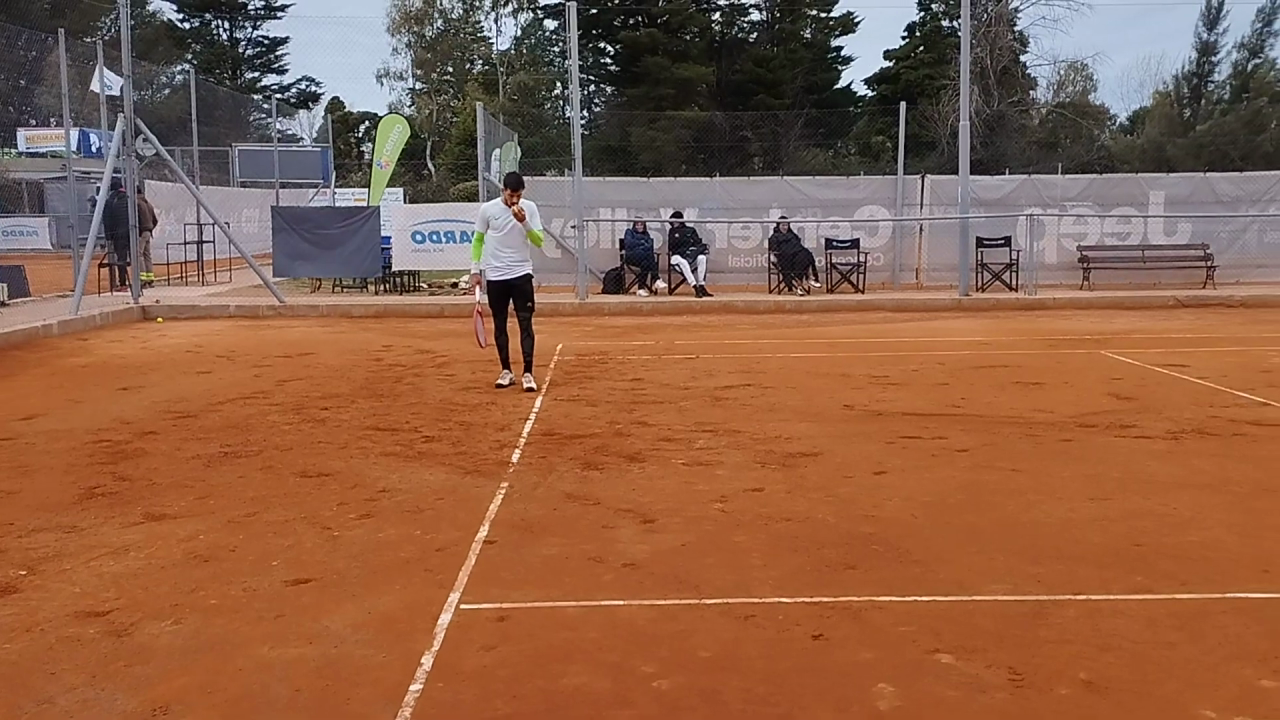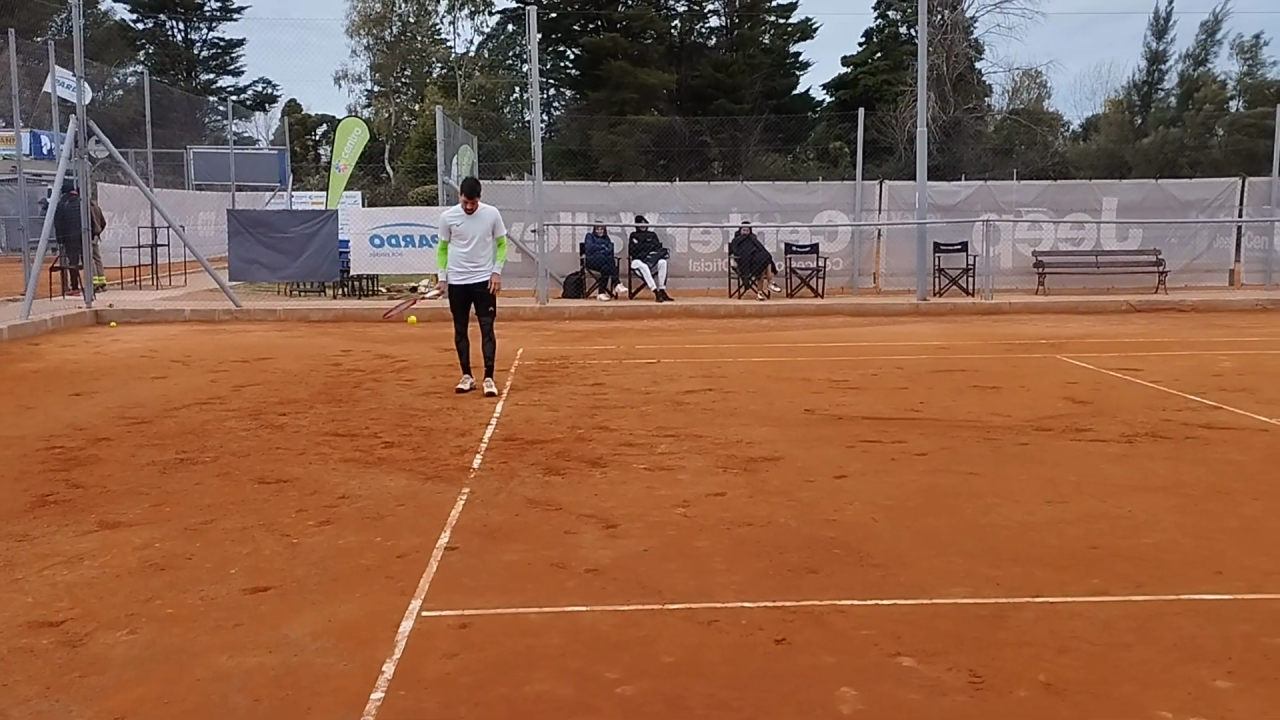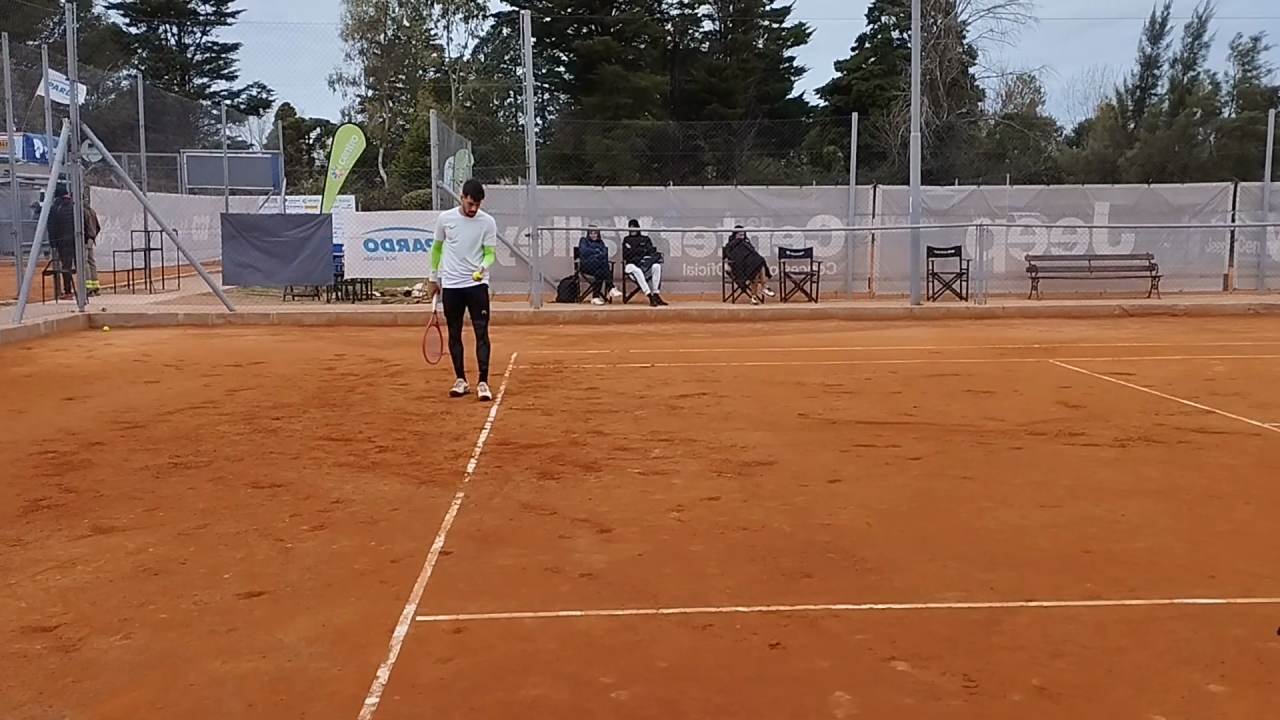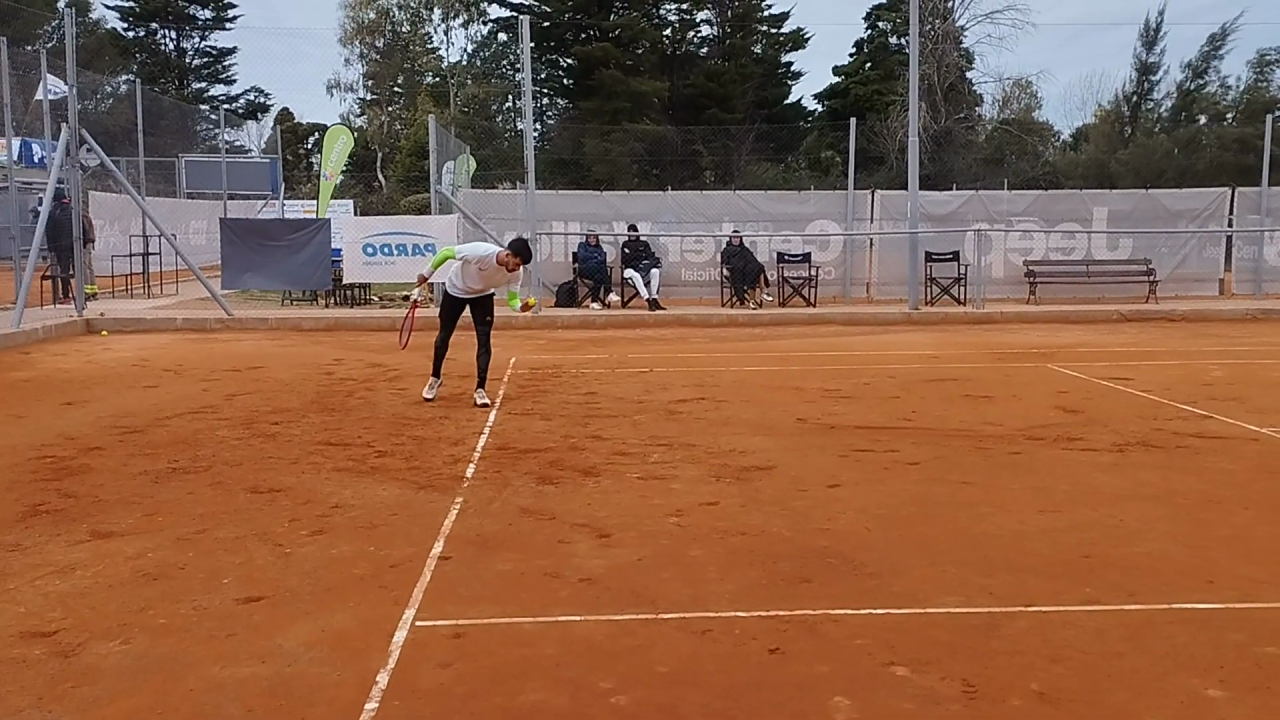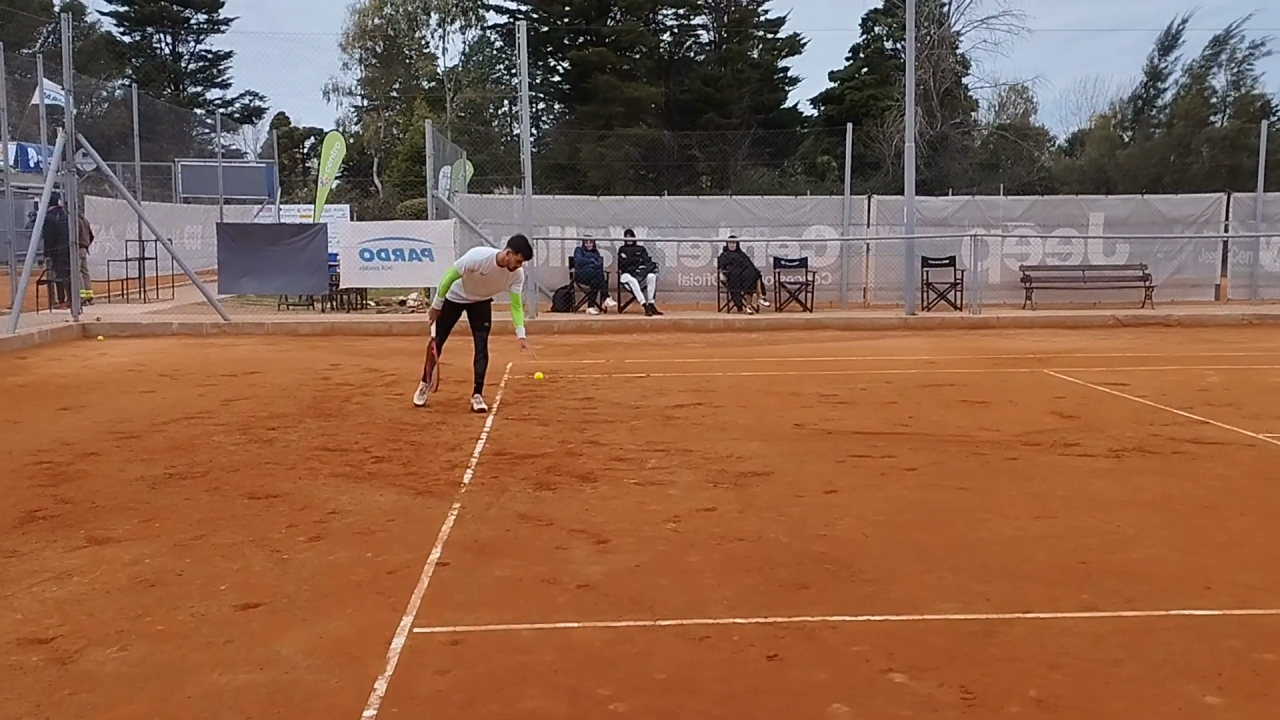
dt=1s
person 1, frame 1
left shoulder: (529, 208)
right shoulder: (487, 209)
left elbow: (539, 241)
right elbow: (478, 240)
left wrist: (524, 222)
right wrist: (475, 270)
left hip: (521, 274)
right hip: (495, 276)
left knee: (525, 323)
right knee: (499, 324)
left ankle: (527, 373)
right ankle: (506, 371)
person 1, frame 2
left shoulder: (492, 214)
right shoulder: (448, 217)
left elbow: (502, 244)
right elbow: (443, 248)
left wrist: (497, 272)
right wrist: (442, 277)
left hip: (484, 280)
right hip: (457, 282)
left knee: (487, 328)
right knee: (460, 330)
left ankle: (488, 378)
right ankle: (467, 376)
person 1, frame 3
left shoulder: (488, 222)
right shoulder: (445, 218)
left elbow: (489, 253)
right elbow: (437, 248)
left wrist: (483, 267)
right wrist: (433, 278)
left hip: (477, 284)
right hip: (451, 285)
left knee: (481, 332)
right knee: (454, 334)
left ankle: (483, 382)
right ankle: (460, 380)
person 1, frame 4
left shoulder: (516, 273)
right shoulder: (479, 251)
left elbow: (512, 299)
right elbow: (446, 252)
left wrist: (520, 307)
right wrist: (426, 275)
left hip: (483, 295)
right hip: (455, 290)
left knee: (484, 339)
right knee: (444, 335)
left ankle: (480, 389)
right ankle: (435, 378)
person 1, frame 5
left shoulder: (517, 274)
right shoulder: (477, 256)
left elbow: (516, 305)
right elbow: (449, 276)
left wrist: (521, 335)
right wrist: (436, 306)
left hip: (481, 301)
right hip: (454, 296)
left knee: (482, 345)
right knee: (439, 339)
left ankle: (477, 395)
right ankle: (425, 383)
